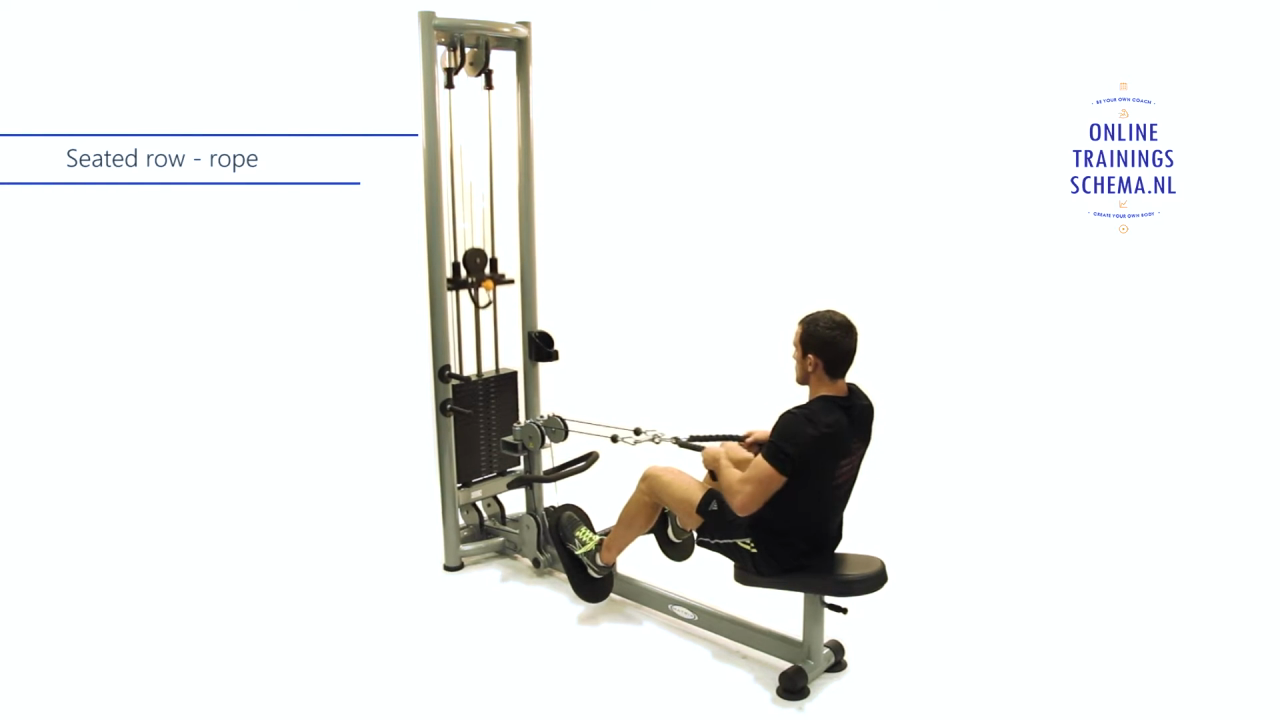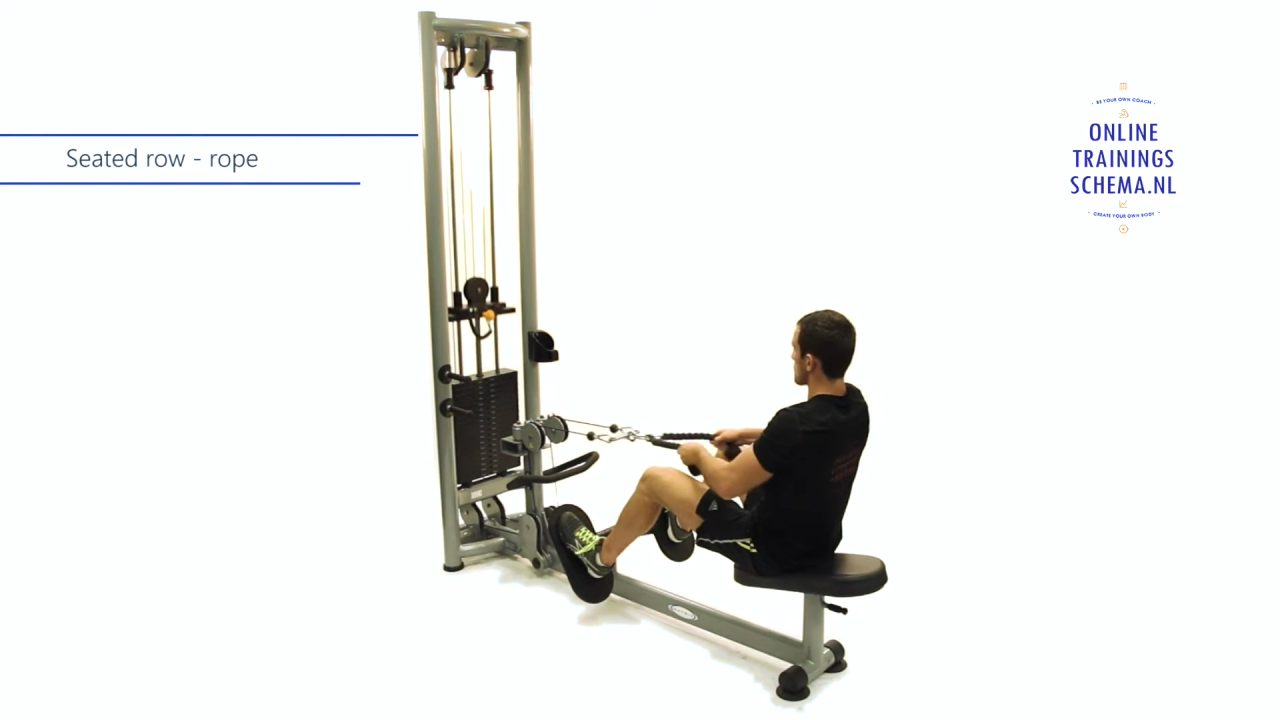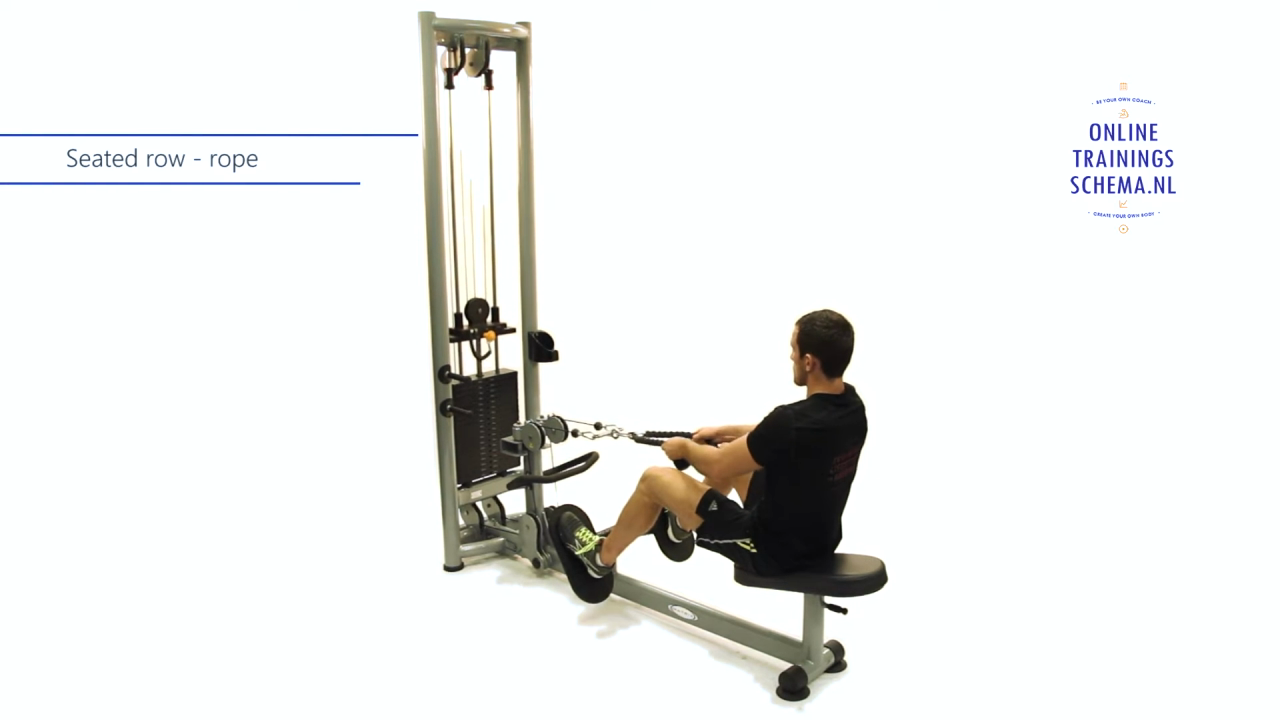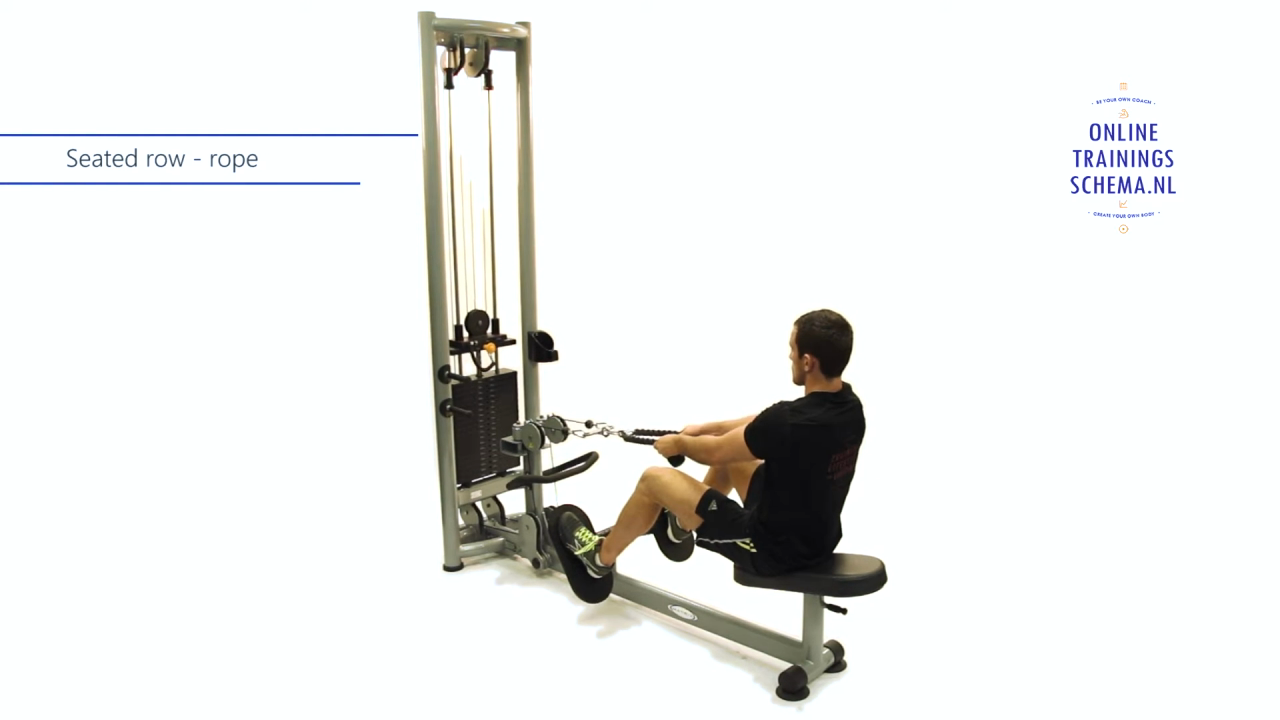
dt=0.3s
person 1, frame 1
left shoulder: (801, 423)
right shoulder: (859, 404)
left elbow: (742, 500)
left wrist: (717, 462)
right wrist: (774, 440)
left hip: (773, 549)
right hip: (818, 539)
left knee: (654, 479)
right knee: (730, 451)
left ankle: (602, 556)
right ankle: (681, 521)
person 1, frame 2
left shoulder: (797, 422)
right shoulder: (854, 405)
left elbow: (727, 485)
left wrist: (698, 454)
right wrist: (748, 435)
left hip: (773, 548)
right hip: (818, 539)
left knee: (654, 479)
right knee: (735, 454)
left ankle: (601, 556)
right ankle: (682, 522)
person 1, frame 3
left shoulder: (793, 420)
right shoulder: (851, 405)
left elbow: (717, 468)
left wrist: (685, 448)
right wrist: (726, 432)
left hip: (772, 547)
right hip: (818, 540)
left knee: (654, 479)
right knee: (733, 450)
left ankle: (602, 556)
right ankle: (682, 521)
person 1, frame 4
left shoulder: (791, 419)
right shoulder: (848, 402)
left elbow: (714, 452)
left wrist: (680, 443)
right wrist: (704, 428)
left hip: (772, 548)
right hip: (816, 538)
left knee: (654, 479)
right knee: (732, 454)
left ankle: (601, 557)
right ankle: (683, 521)
